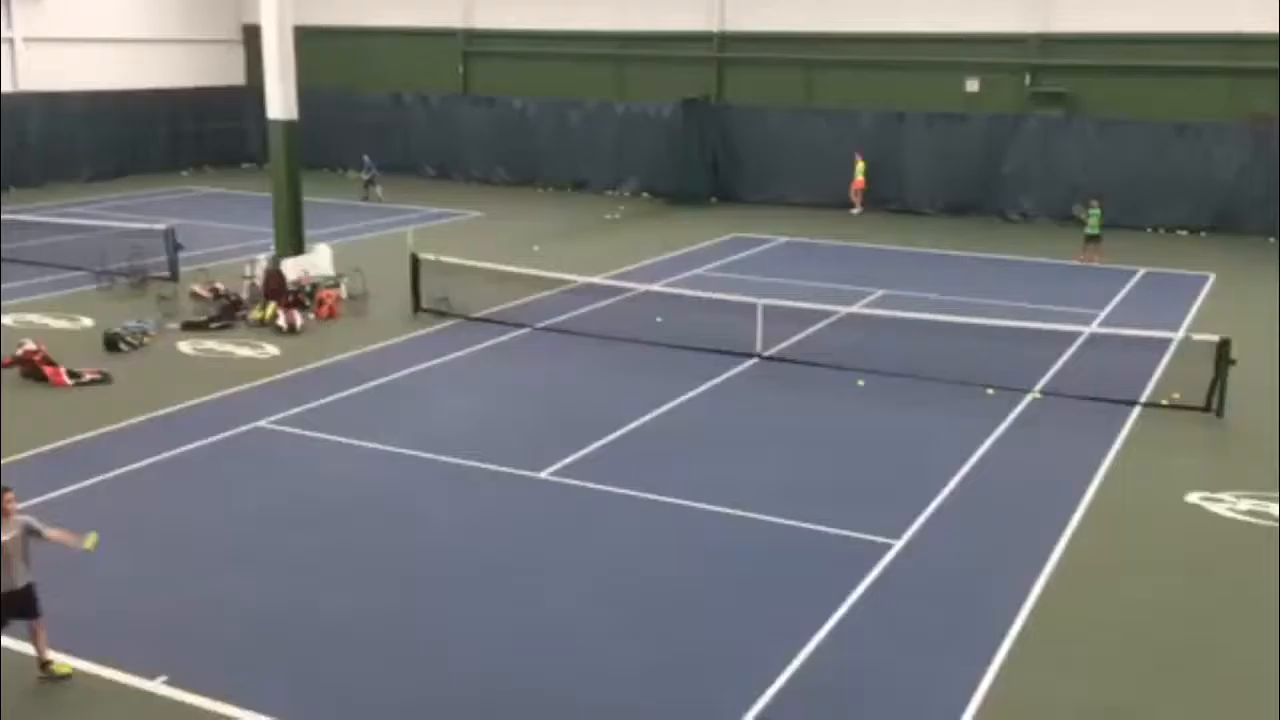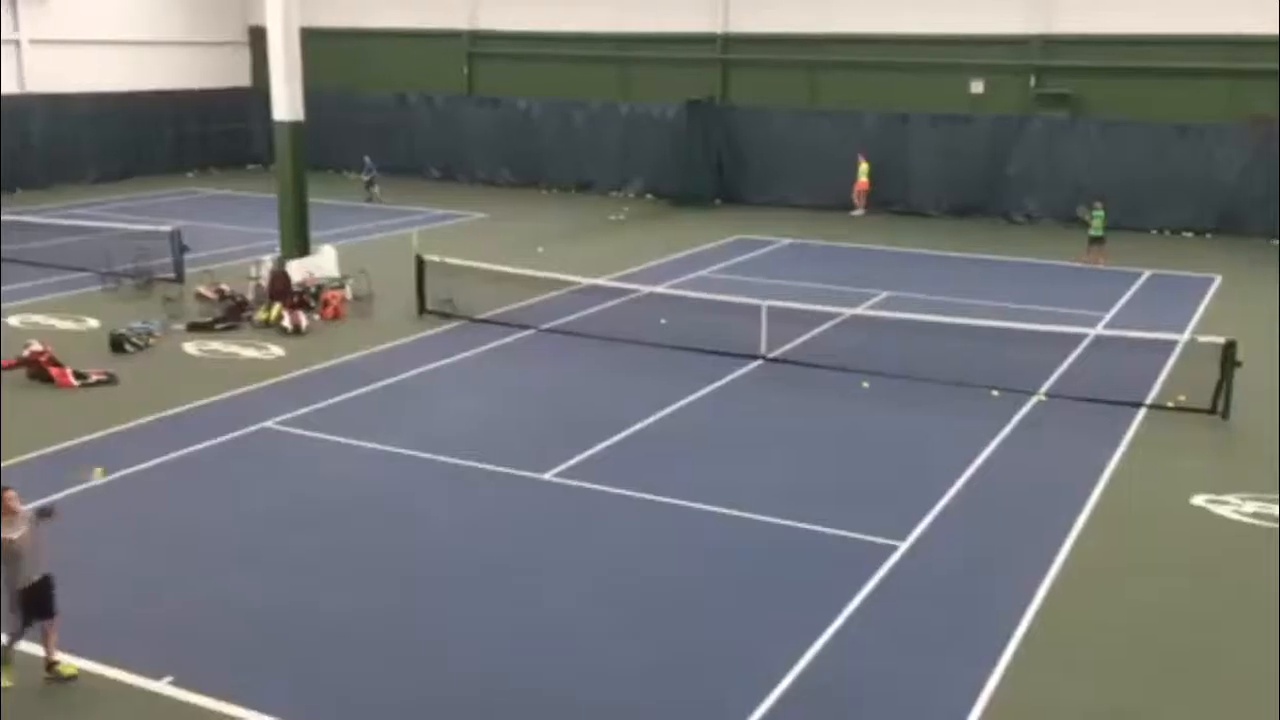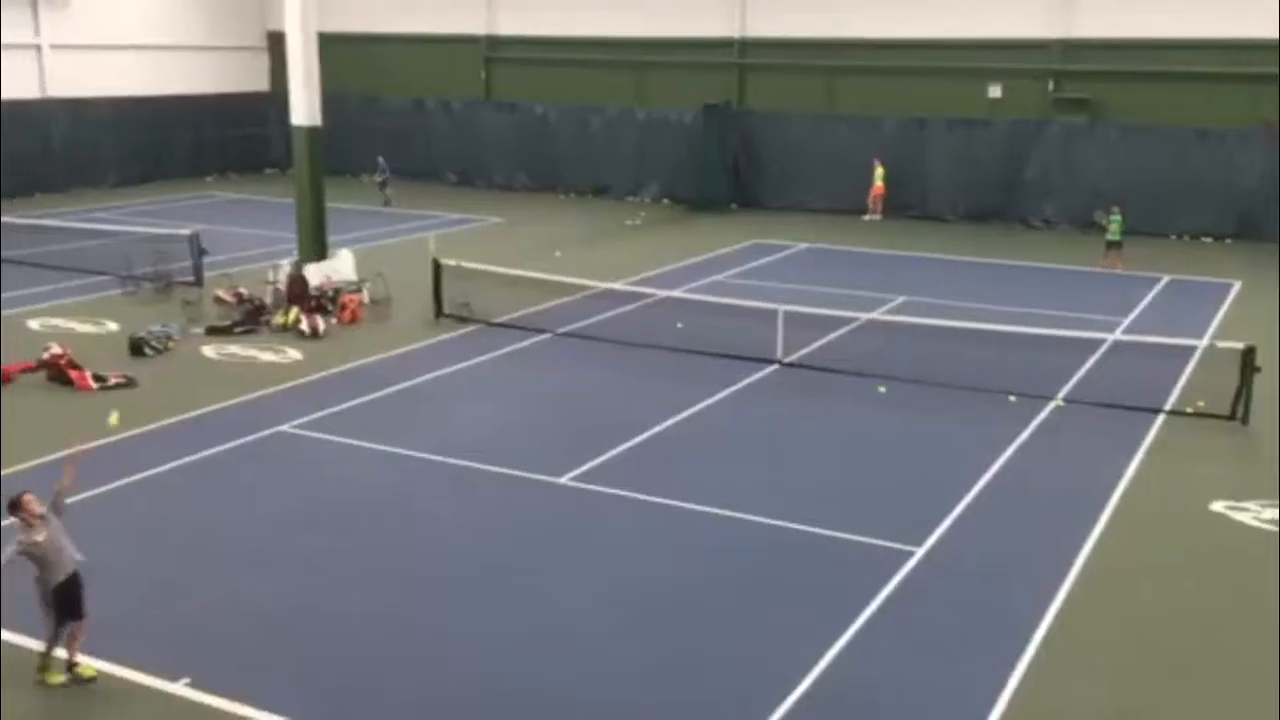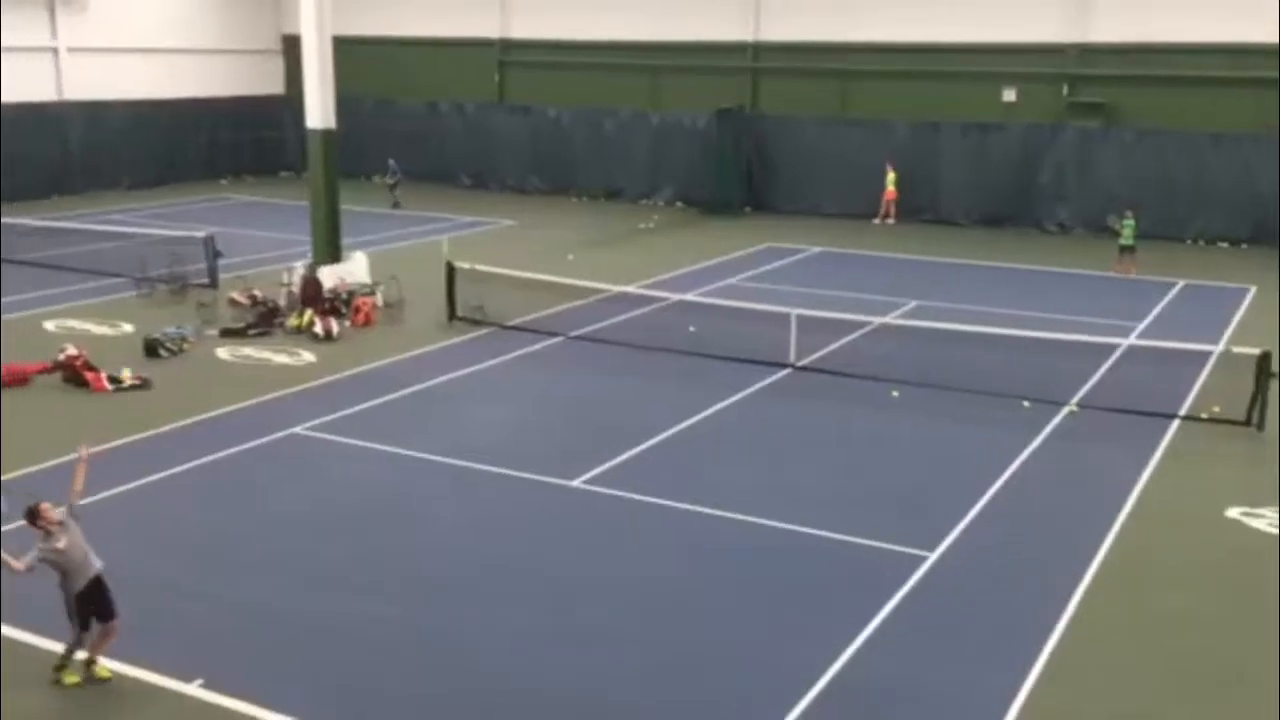
dt=0.1s
person 1, frame 1
left shoulder: (23, 522)
left elbow: (50, 534)
left wrist: (78, 542)
left hip: (22, 584)
left knee: (36, 624)
left ankle: (45, 663)
person 1, frame 2
left shoulder: (31, 515)
left elbow: (49, 511)
left hip: (42, 578)
right hip: (22, 586)
left knee: (50, 623)
right knee: (21, 631)
left ankle: (52, 663)
person 1, frame 3
left shoulder: (50, 515)
right shoulder: (22, 541)
left elbow: (62, 489)
left wrist: (70, 464)
left hip: (72, 576)
right hip: (52, 587)
left knee: (78, 625)
right knee: (58, 632)
left ankle: (73, 665)
right ankle: (44, 668)
person 1, frame 4
left shoulder: (67, 519)
right shoulder: (43, 548)
left elbow: (76, 489)
left wrist: (82, 461)
left hip: (95, 580)
right hip: (77, 592)
left knee: (111, 627)
right knee: (82, 638)
left ankle: (92, 663)
right ankle: (61, 667)
